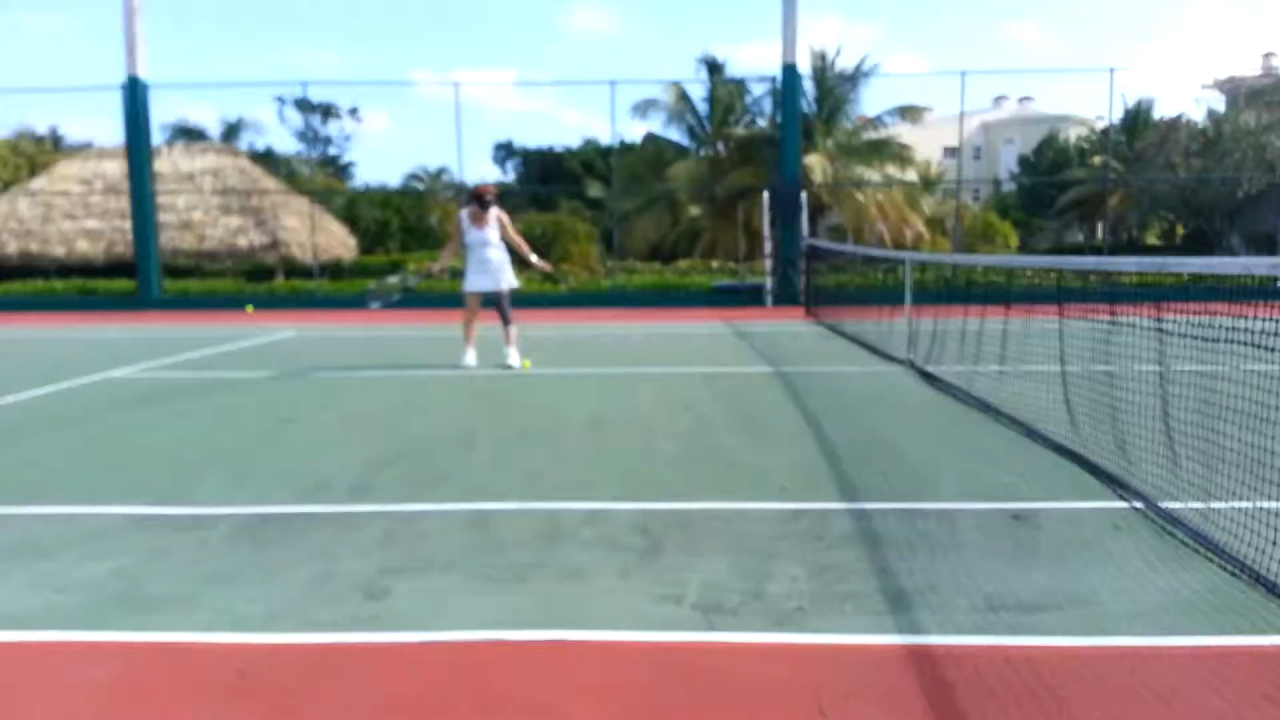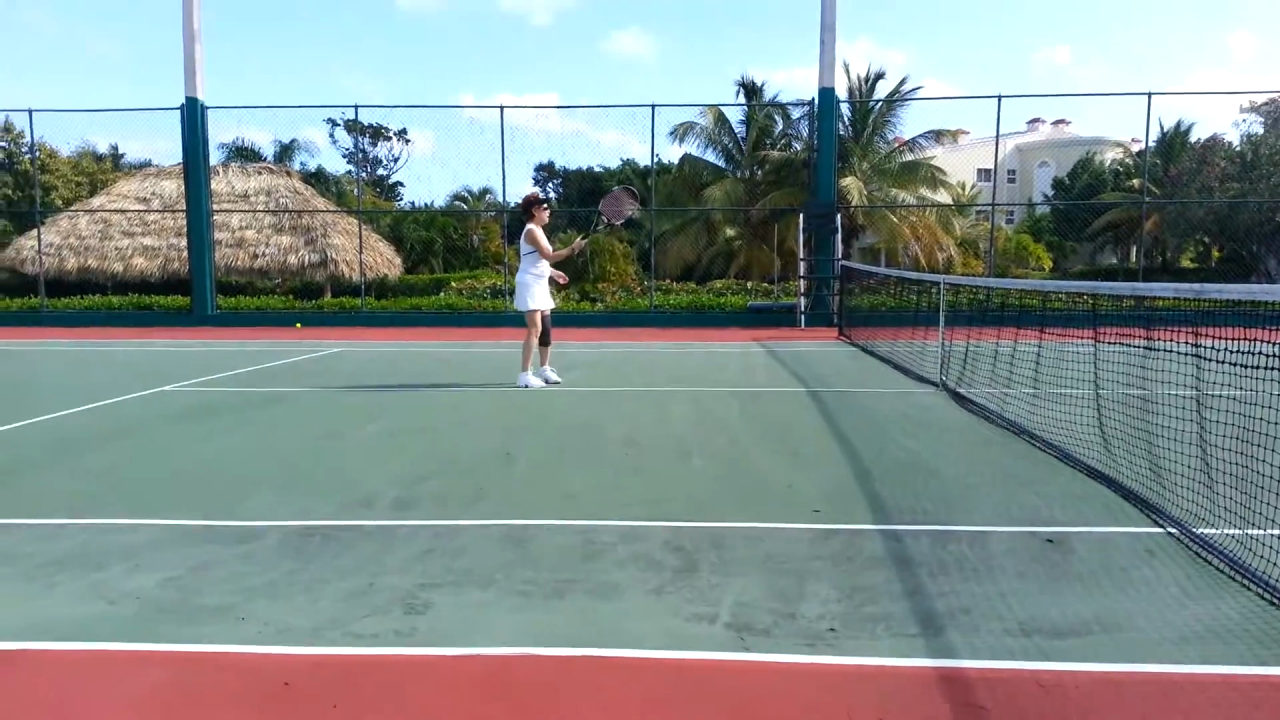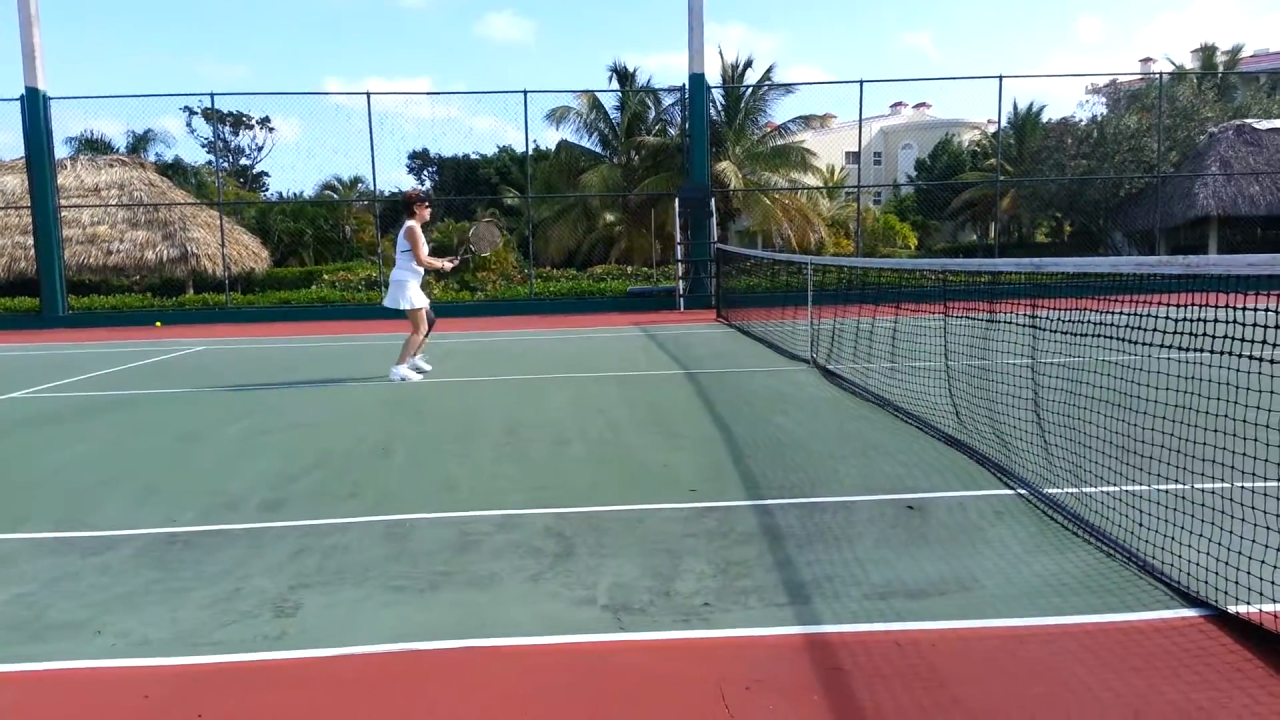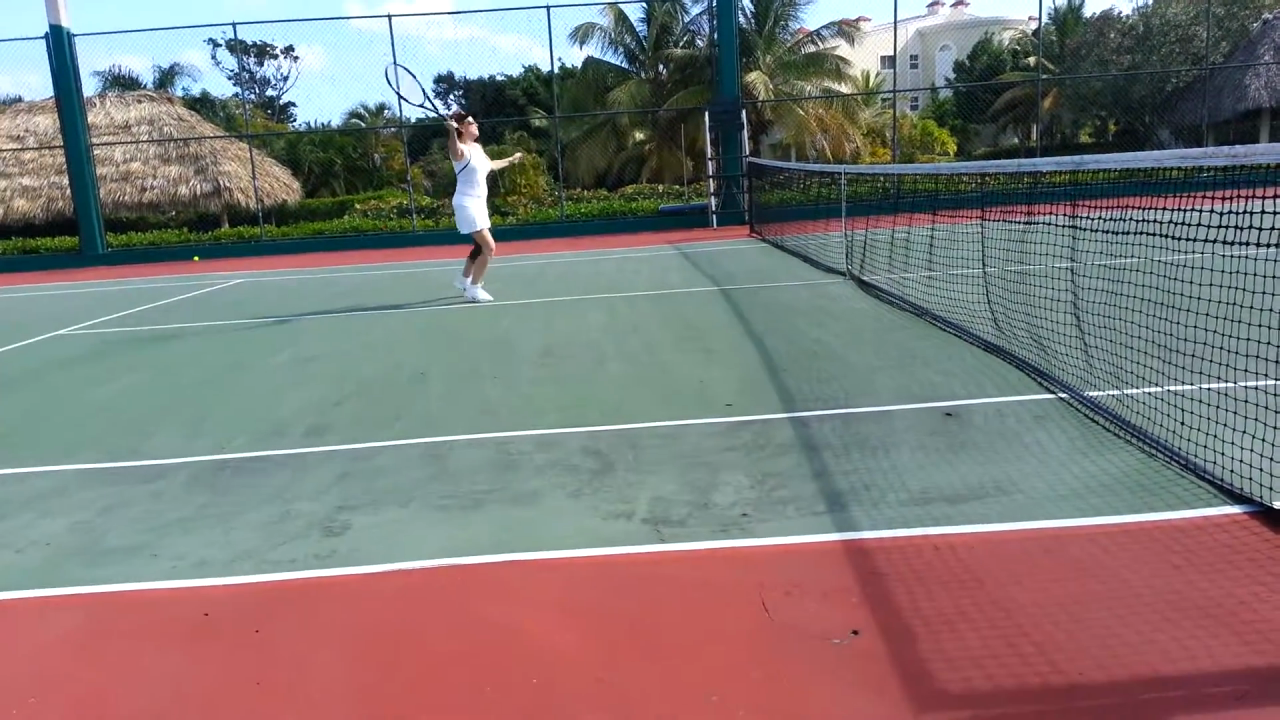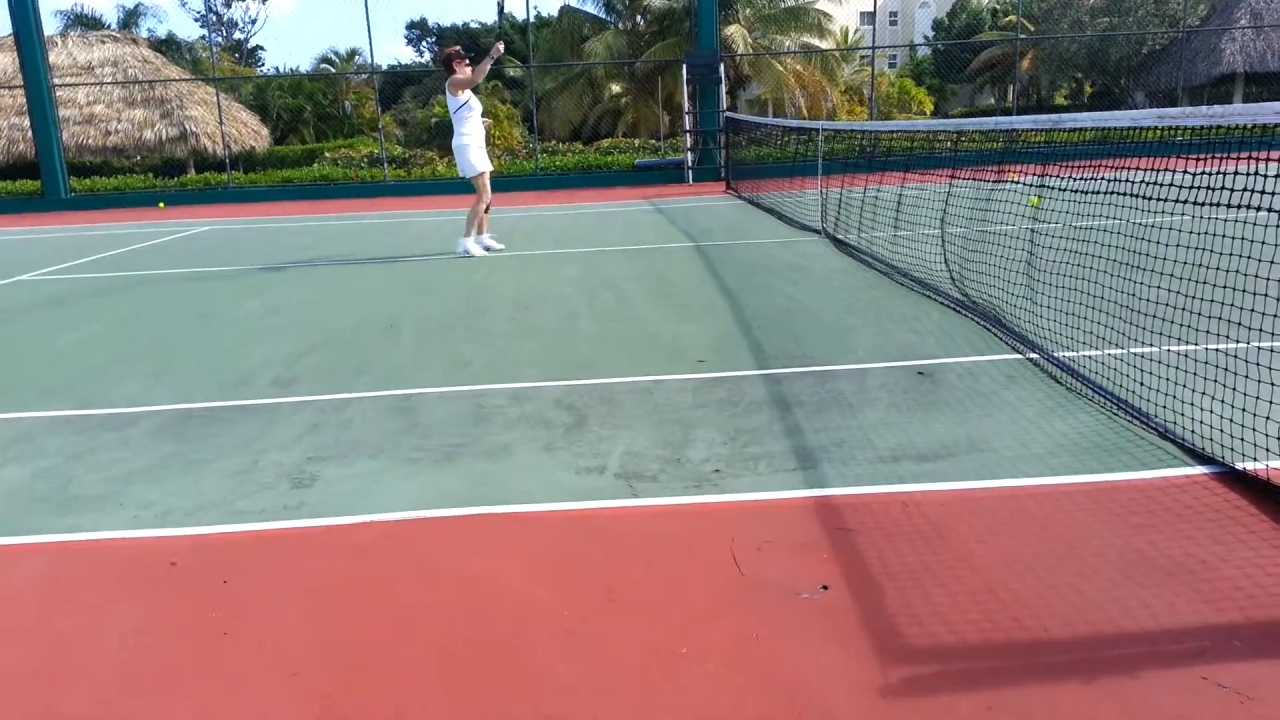
dt=1s
person 1, frame 1
left shoulder: (498, 216)
right shoulder: (463, 217)
left elbow: (514, 238)
right elbow: (454, 244)
left wrist: (532, 258)
right wrist: (439, 264)
left hip: (498, 267)
right hip: (476, 269)
left knee: (504, 310)
right knee: (471, 311)
left ankle: (512, 352)
right ankle: (469, 352)
person 1, frame 2
left shoulder: (537, 230)
right shoulder: (532, 231)
right elbow: (550, 256)
left wrist: (553, 272)
right wrist: (573, 247)
left hip: (540, 285)
right hip: (529, 285)
left knee: (546, 329)
right knee: (534, 330)
left ankle: (544, 369)
right ankle: (525, 375)
person 1, frame 3
left shoulder: (413, 228)
right shoulder: (413, 228)
left elbow: (420, 259)
right elbow: (421, 261)
left wrist: (443, 261)
right wrist: (443, 266)
left hip: (410, 284)
right hip: (405, 283)
left knee: (430, 319)
right knee: (421, 329)
left ankle: (413, 359)
right ankle: (399, 368)
person 1, frame 4
left shoulder: (476, 147)
right shoulder: (458, 148)
left elbow: (489, 165)
right elbow: (454, 147)
left wrist: (511, 160)
right wrist: (451, 130)
left hip: (478, 203)
right hip: (467, 205)
left knee: (481, 245)
right knee: (489, 246)
left ankle: (464, 279)
right ankle: (474, 288)
person 1, frame 5
left shoulder: (461, 87)
right shoulder: (454, 82)
right elbow: (476, 79)
left wrist: (478, 121)
right wrist: (492, 55)
left hip: (475, 146)
right hip: (467, 146)
left knee: (485, 196)
right knee: (484, 196)
left ankle: (481, 237)
right ankle: (466, 241)
